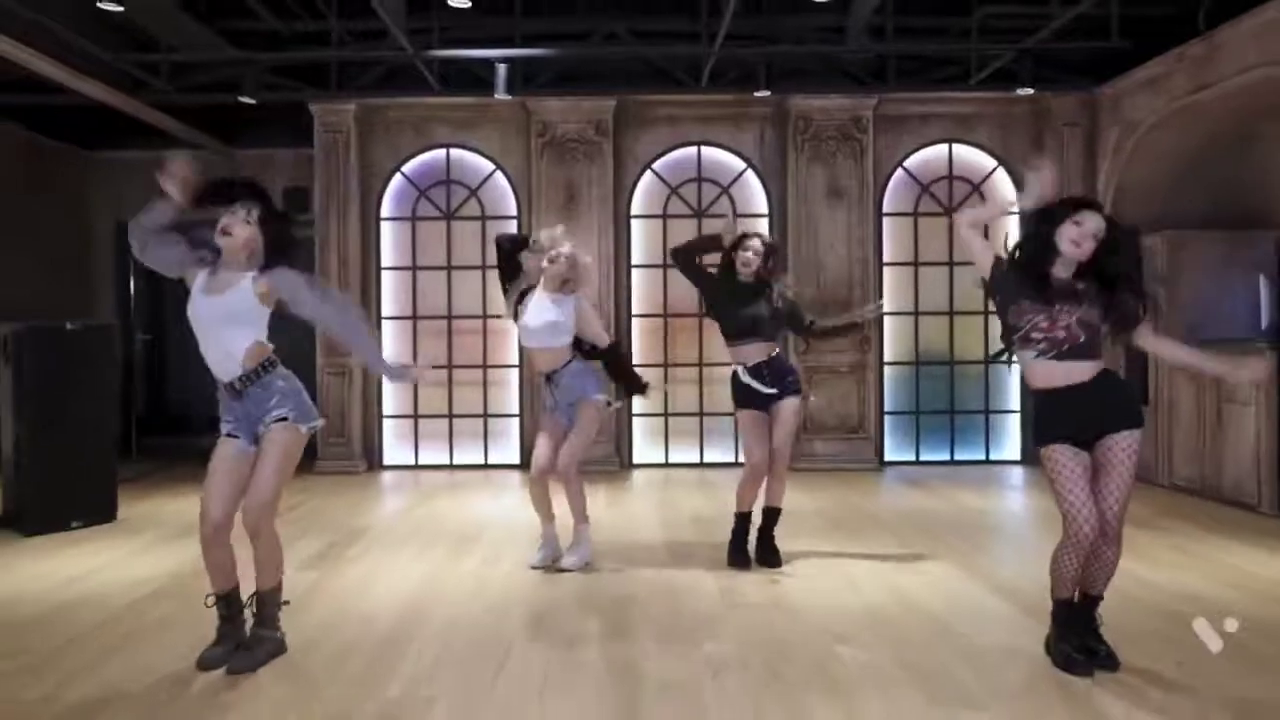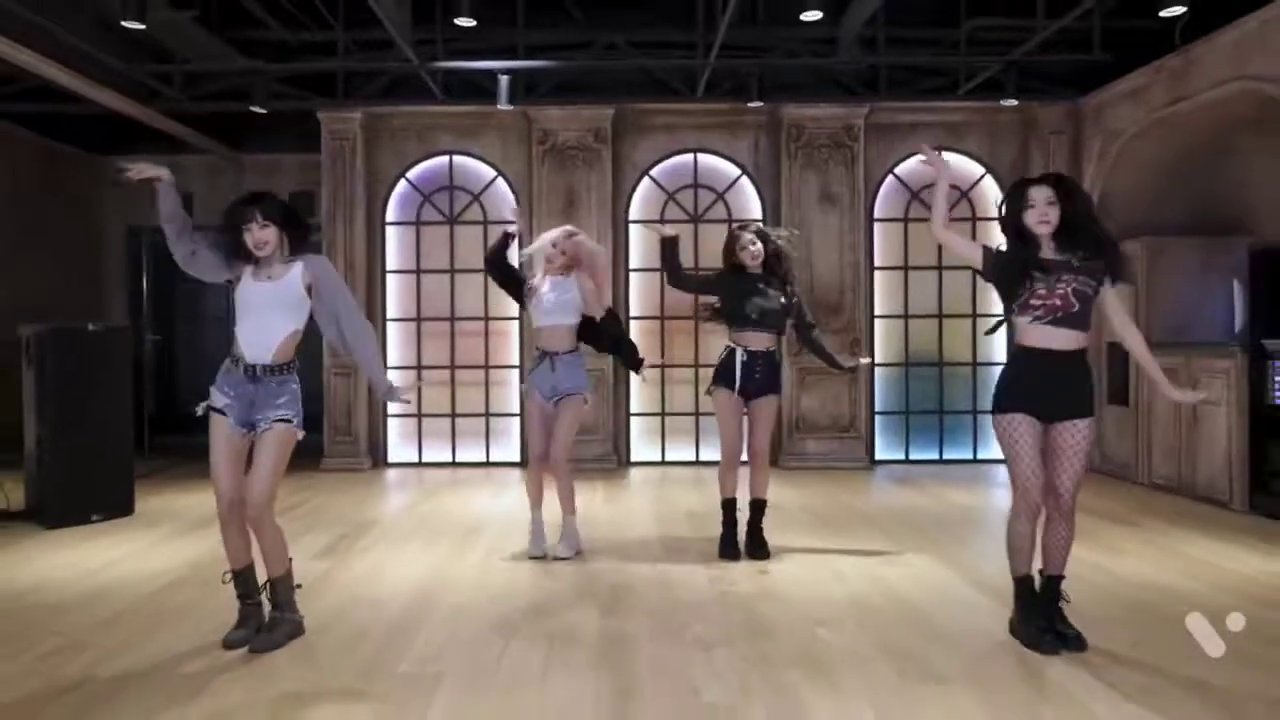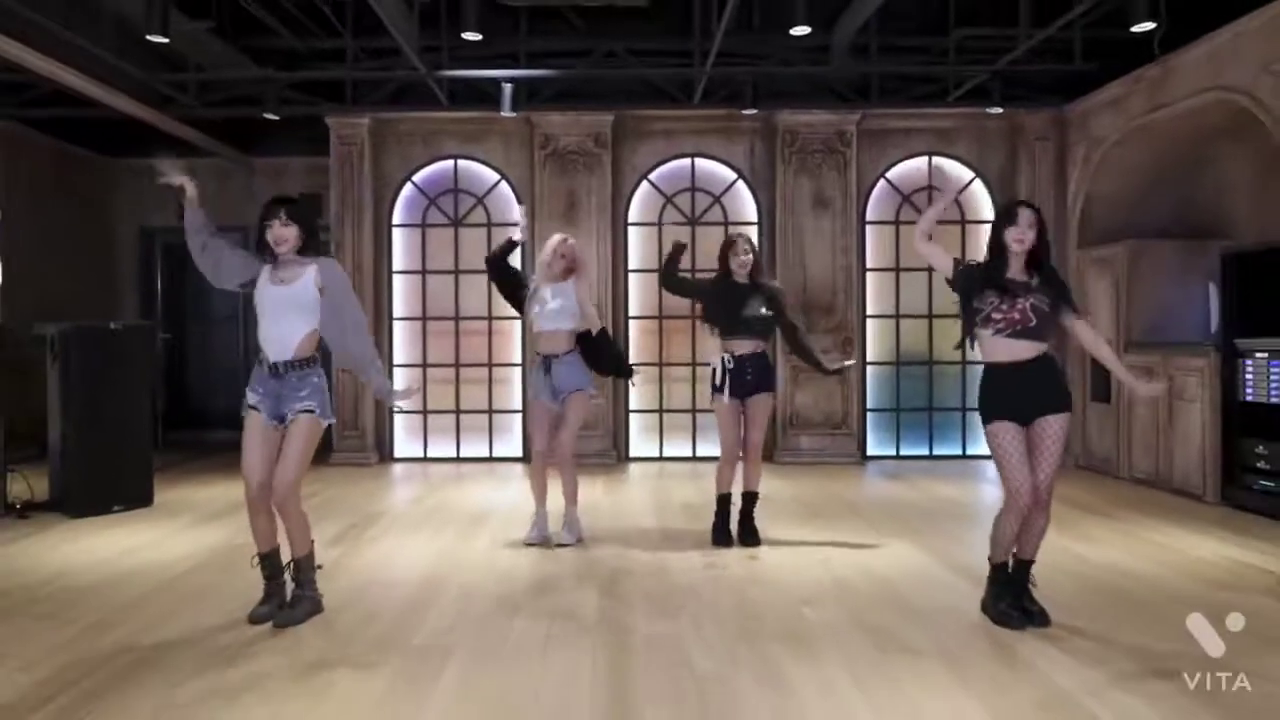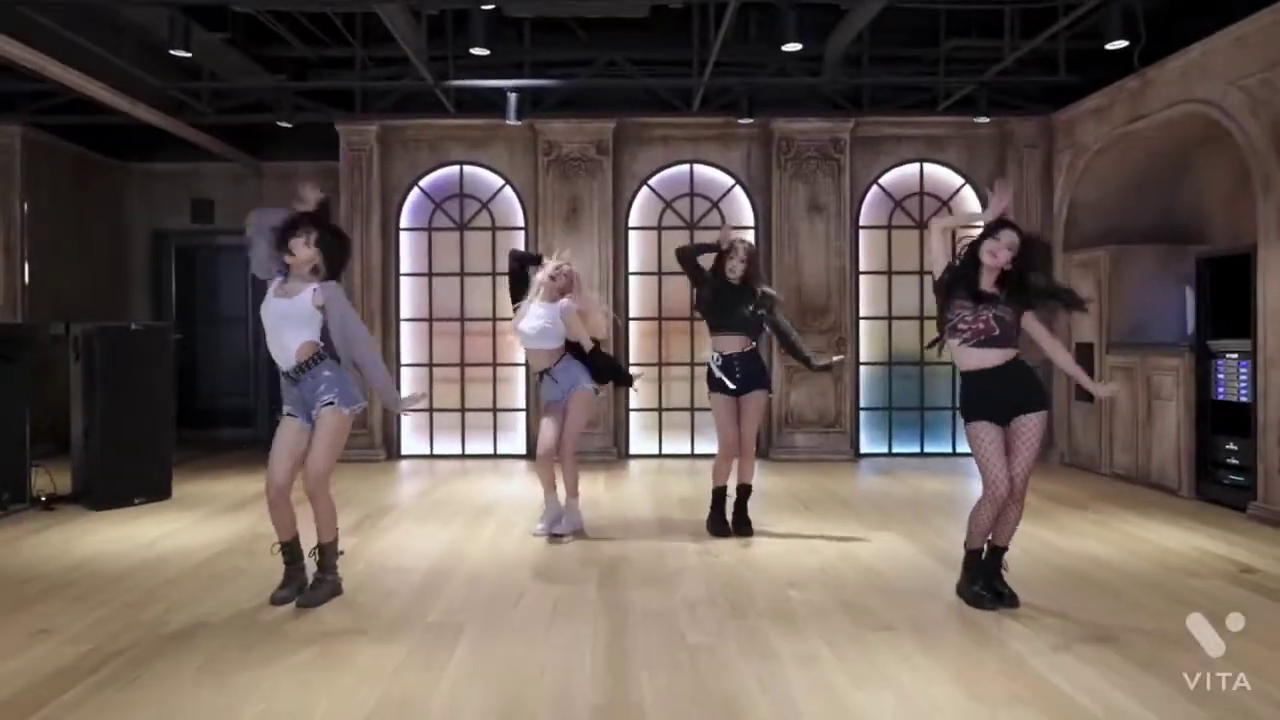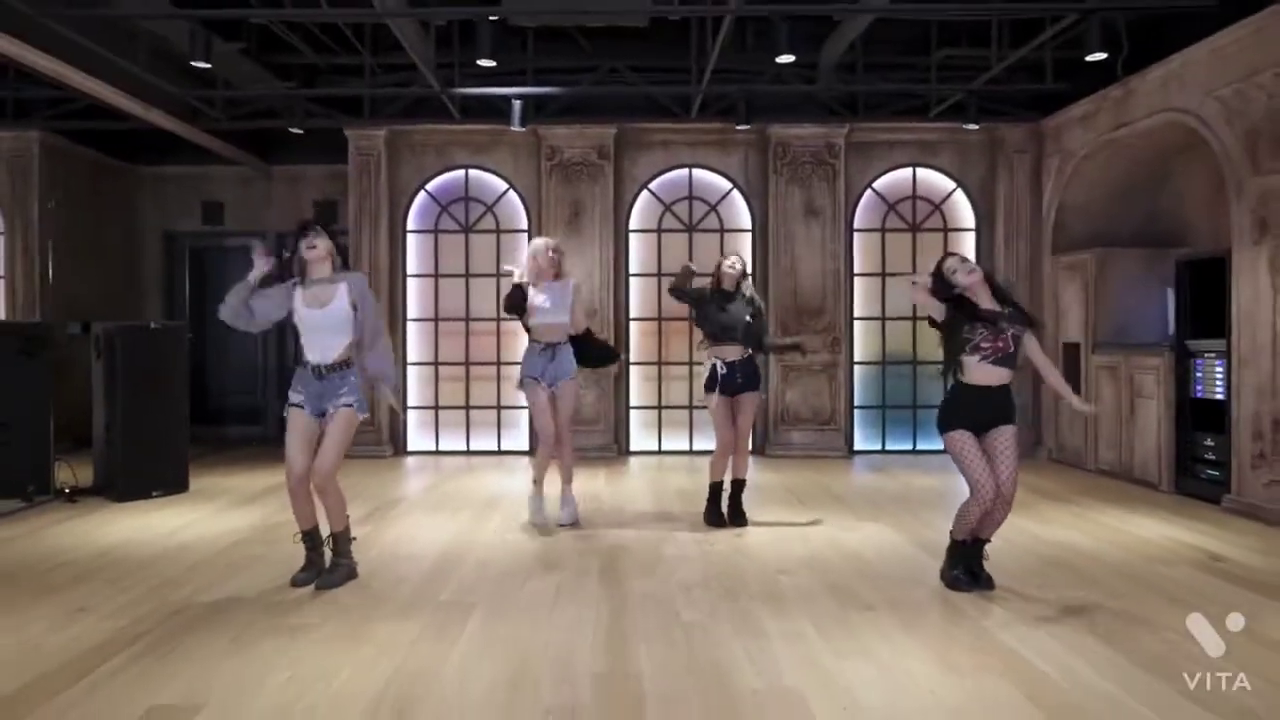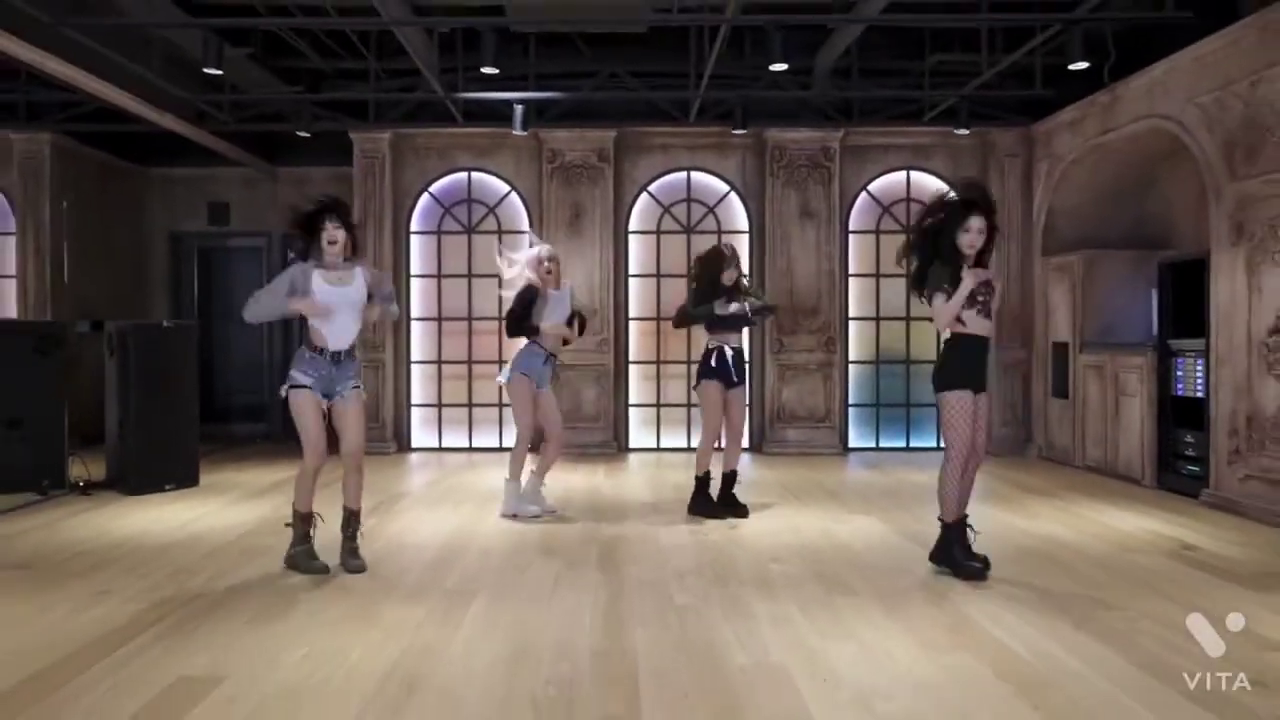
dt=0.3s
person 1, frame 1
left shoulder: (268, 278)
right shoulder: (199, 265)
left elbow: (334, 314)
right elbow: (145, 239)
left wrist: (385, 367)
right wrist: (174, 199)
left hip: (277, 397)
right hip: (235, 408)
left knee: (256, 515)
right knee: (211, 525)
left ankle: (267, 629)
right ankle: (230, 627)
person 1, frame 2
left shoulder: (312, 269)
right shoulder: (242, 269)
left elbow: (350, 324)
right elbow: (184, 245)
left wrist: (380, 383)
right wrist: (166, 185)
left hip: (276, 394)
right hip: (232, 390)
left knee: (256, 507)
right knee: (227, 506)
left ankle: (285, 614)
right ankle: (250, 609)
person 1, frame 3
left shoulder: (325, 270)
right shoulder: (261, 269)
left elbow: (353, 329)
right elbow: (206, 250)
left wrist: (383, 388)
right wrist: (192, 197)
left hip: (304, 386)
right hip: (263, 386)
left knee: (283, 492)
right knee: (255, 491)
left ankle: (307, 590)
right ankle: (273, 587)
person 1, frame 4
left shoulder: (327, 291)
right shoulder: (276, 277)
left elbow: (359, 344)
right elbow: (257, 224)
left wrist: (392, 398)
right wrist: (299, 213)
left hip: (328, 388)
right hip: (295, 395)
left knee: (315, 479)
right knee: (276, 485)
left ankle: (328, 574)
right ankle: (294, 572)
person 1, frame 5
left shoulder: (354, 283)
right shoulder: (290, 292)
left elbow: (376, 337)
right elbow: (233, 316)
left wrist: (385, 380)
right wrist: (256, 276)
left hip: (344, 385)
right hip: (304, 387)
left knee: (322, 476)
right knee: (296, 476)
left ankle: (344, 558)
right ankle: (314, 556)
person 1, frame 6
left shoulder: (364, 273)
right shoulder: (304, 273)
left elbow: (389, 301)
right elbow: (253, 311)
left wrist: (383, 310)
right wrist: (294, 305)
left hip: (345, 370)
right hip: (308, 371)
left knee: (354, 453)
right knee: (315, 456)
left ankle: (350, 542)
right ankle: (299, 545)
person 2, frame 1
left shoulder: (1098, 292)
right shoulder: (1015, 279)
left elbow: (1151, 341)
right elbow: (965, 225)
left wrist: (1224, 368)
right wrist: (1023, 200)
left hip: (1111, 409)
right hip: (1058, 420)
left knee: (1109, 526)
right knee: (1083, 528)
left ankle: (1086, 623)
right ankle: (1063, 629)
person 2, frame 2
left shoulder: (1088, 265)
right shoulder: (1004, 262)
left elbow: (1123, 326)
right elbow: (941, 229)
left wrist: (1165, 384)
right wrist: (943, 179)
left hip: (1070, 385)
right hip: (1019, 384)
left knee: (1064, 501)
right knee: (1030, 497)
left ankle: (1051, 604)
right ankle: (1024, 605)
person 2, frame 3
left shoulder: (1045, 286)
right shoulder: (972, 277)
left elbow: (1086, 334)
right elbow: (919, 240)
left wrist: (1131, 380)
right wrist: (944, 201)
left hip: (1046, 389)
right hip: (999, 392)
left knee: (1041, 496)
right knee: (1020, 495)
left ankle: (1019, 585)
right ankle: (996, 588)
person 2, frame 4
left shoulder: (1013, 297)
right shoulder: (953, 282)
left elbow: (1047, 341)
right elbow: (938, 226)
left wrist: (1090, 383)
right wrist: (987, 216)
left hip: (1023, 391)
right hip: (980, 396)
left knee: (1017, 487)
right knee: (997, 488)
left ankle: (992, 570)
right ankle: (971, 573)
person 2, frame 5
left shoulder: (1014, 315)
right shoulder: (958, 314)
left elbow: (1041, 360)
right elbow: (918, 294)
left wrist: (1074, 398)
right wrist: (926, 283)
left hip: (1000, 410)
right hip: (961, 411)
left knee: (1006, 493)
right knee: (985, 492)
left ankle: (973, 557)
right ankle: (955, 559)
person 2, frame 6
left shoulder: (980, 270)
right shoulder: (943, 271)
right elbow: (943, 320)
left wrist: (992, 294)
right wrist: (965, 287)
left hip: (975, 367)
right hip: (956, 368)
left knee: (976, 453)
right knee: (959, 454)
left ankle: (957, 536)
right ankle: (950, 542)
person 3, frame 1
left shoulder: (773, 293)
right shoulder: (718, 287)
left elbow: (809, 330)
right elbow: (679, 256)
left wrist: (854, 321)
right wrist: (719, 242)
left hip: (782, 377)
right hip: (747, 383)
left knee: (780, 462)
right knee: (757, 464)
left ankle: (766, 537)
right ankle: (739, 539)
person 3, frame 2
left shoulder: (783, 285)
right shoulder: (726, 280)
left elbow: (805, 331)
right elbow: (676, 278)
left wrist: (838, 362)
right wrist: (669, 243)
left hip: (767, 370)
right hip: (732, 368)
left knee: (760, 453)
right knee: (731, 454)
left ankle: (755, 529)
right ankle: (728, 530)
person 3, frame 3
left shoulder: (767, 292)
right shoulder: (715, 289)
left elbow: (791, 332)
right elbow: (669, 283)
left wrist: (823, 366)
right wrist: (677, 249)
left hip: (760, 372)
right hip: (727, 373)
left knee: (753, 450)
right knee: (731, 451)
left ankle: (747, 519)
right ankle: (721, 520)
person 3, frame 4
left shoulder: (759, 294)
right shoulder: (710, 284)
left elbow: (783, 332)
right elbow: (684, 254)
left wrist: (811, 362)
right wrist: (718, 245)
left hip: (751, 370)
right hip: (720, 371)
left knee: (747, 444)
right knee: (728, 445)
left ankle: (741, 511)
right ankle: (717, 511)
person 3, frame 5
left shoulder: (750, 303)
right shoulder: (704, 297)
left elbow: (761, 344)
right elbow: (676, 291)
left wrist: (792, 344)
left hip: (747, 374)
right hip: (718, 376)
left knee: (742, 443)
right knee: (725, 444)
left ankle: (735, 503)
right ankle: (713, 504)
person 3, frame 6
left shoulder: (742, 293)
right shoulder: (704, 293)
left elbow: (769, 307)
right elbow: (679, 320)
left wrist: (748, 307)
right wrist: (713, 310)
left hip: (736, 366)
right hip: (714, 363)
left knee: (735, 433)
right knee: (712, 431)
left ankle: (726, 494)
right ankle: (700, 496)
person 4, frame 1
left shoulder: (573, 302)
right shoulder: (526, 294)
left elbow: (604, 345)
right elbow: (504, 246)
left wrist: (636, 384)
right wrist: (532, 245)
left hip: (584, 386)
right hip: (554, 392)
left knee: (565, 466)
right knee: (538, 470)
left ankle: (582, 542)
right ankle: (549, 541)
person 4, frame 2
left shoulder: (580, 284)
right shoulder: (531, 282)
left elbow: (605, 322)
right elbow: (493, 263)
left wrist: (634, 359)
right wrist: (509, 234)
left hip: (569, 373)
right hip: (538, 373)
left knee: (557, 459)
right knee: (536, 460)
left ankle: (570, 534)
right ankle: (537, 532)
person 4, frame 3
left shoulder: (574, 289)
right shoulder: (529, 288)
left elbow: (595, 331)
right elbow: (494, 265)
left wrist: (621, 367)
right wrist: (515, 240)
left hip: (573, 375)
right hip: (540, 374)
left knee: (564, 452)
right knee: (539, 453)
left ankle: (571, 522)
right ankle: (540, 521)
person 4, frame 4
left shoulder: (564, 307)
right shoulder: (527, 301)
left elbow: (587, 344)
right elbow: (516, 260)
left wrist: (621, 376)
right wrist: (542, 262)
left hip: (575, 380)
right hip: (549, 388)
left knee: (566, 449)
right knee: (544, 452)
left ankle: (572, 514)
right ankle: (553, 506)
person 4, frame 5
left shoulder: (569, 287)
right shoulder: (526, 288)
left elbow: (579, 328)
right elbow: (512, 308)
right wrist: (521, 278)
left hip: (563, 361)
right hip: (536, 363)
left knee: (563, 435)
right knee: (547, 436)
left ankle: (567, 500)
right ankle: (536, 497)
person 4, frame 6
left shoulder: (564, 293)
right shoulder: (532, 291)
left elbow: (576, 322)
right elbow: (513, 327)
left wrist: (571, 330)
left hip: (544, 370)
right hip: (525, 366)
left knee: (555, 437)
right knee: (527, 433)
left ankle: (532, 490)
right ankle: (511, 498)
